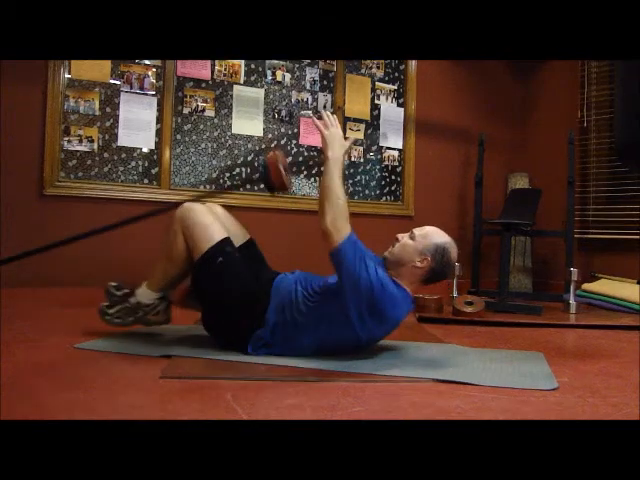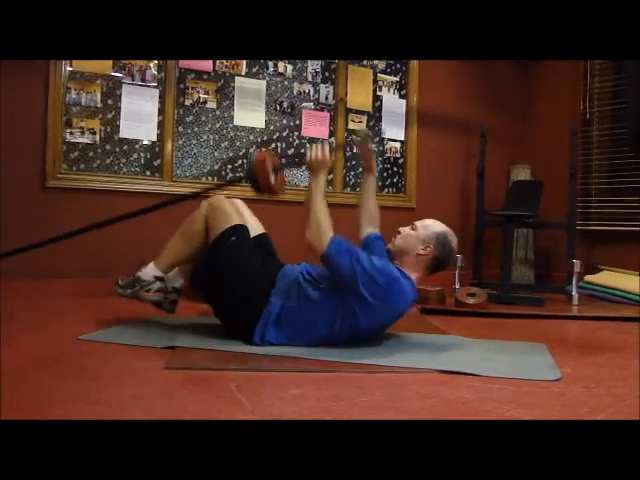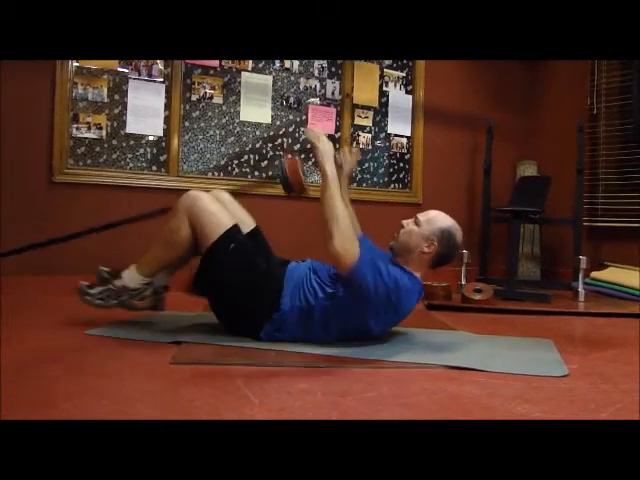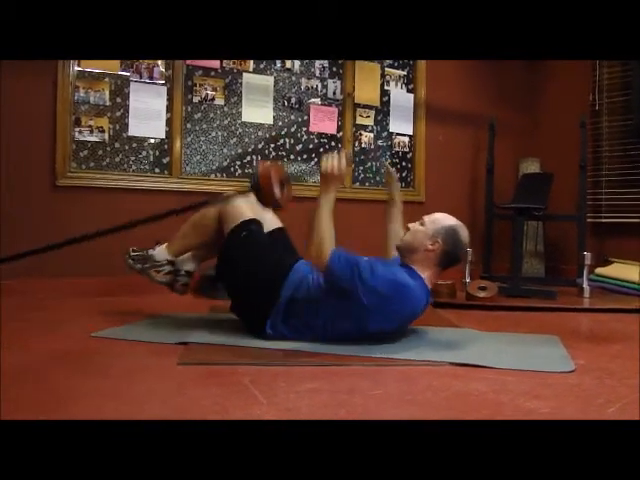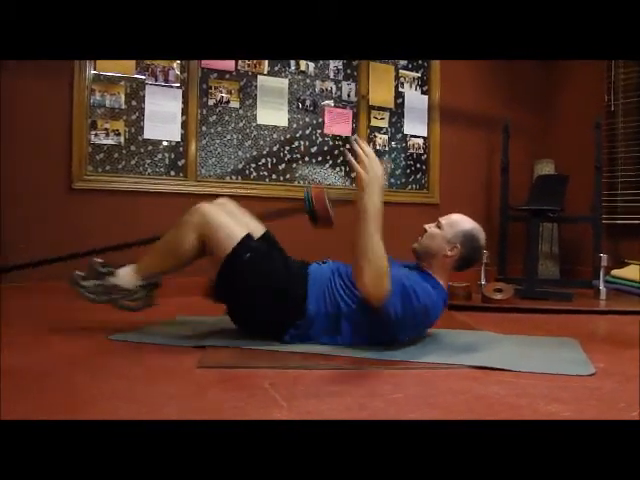
dt=1s
person 1, frame 1
left shoulder: (381, 296)
right shoulder: (389, 280)
left elbow: (332, 228)
right elbow: (344, 236)
left wrist: (333, 154)
right wrist: (334, 158)
left hip: (253, 323)
right hip: (272, 293)
left knee: (189, 214)
right knee: (210, 211)
left ankle: (146, 301)
right ankle: (152, 295)
person 1, frame 2
left shoulder: (385, 283)
right shoulder: (393, 279)
left elbow: (316, 238)
right elbow: (368, 231)
left wrist: (319, 175)
right wrist: (369, 175)
left hip: (259, 312)
right hip: (271, 292)
left knee: (217, 207)
right knee: (232, 207)
left ankle: (156, 280)
right ankle: (170, 282)
person 1, frame 3
left shoulder: (395, 288)
right shoulder: (400, 273)
left elbow: (341, 250)
right elbow: (353, 246)
left wrist: (328, 167)
right wrist: (342, 178)
left hip: (266, 309)
right hip: (281, 281)
left knee: (194, 202)
right knee: (213, 197)
left ankle: (136, 284)
right ankle: (146, 280)
person 1, frame 4
left shoulder: (395, 288)
right shoulder: (410, 287)
left elbow: (319, 255)
right elbow: (395, 258)
left wrist: (328, 190)
right wrist: (395, 202)
left hip: (272, 305)
right hip: (287, 285)
left knee: (235, 205)
right knee: (253, 207)
left ankle: (163, 259)
right ankle: (183, 266)
person 1, frame 5
left shoulder: (422, 299)
right shoulder: (420, 275)
left elbow: (370, 286)
left wrist: (370, 197)
right wrist: (369, 207)
left hip: (290, 309)
right hip: (301, 283)
left knee: (204, 215)
right knee: (220, 207)
left ankle: (129, 281)
right ankle: (135, 274)
